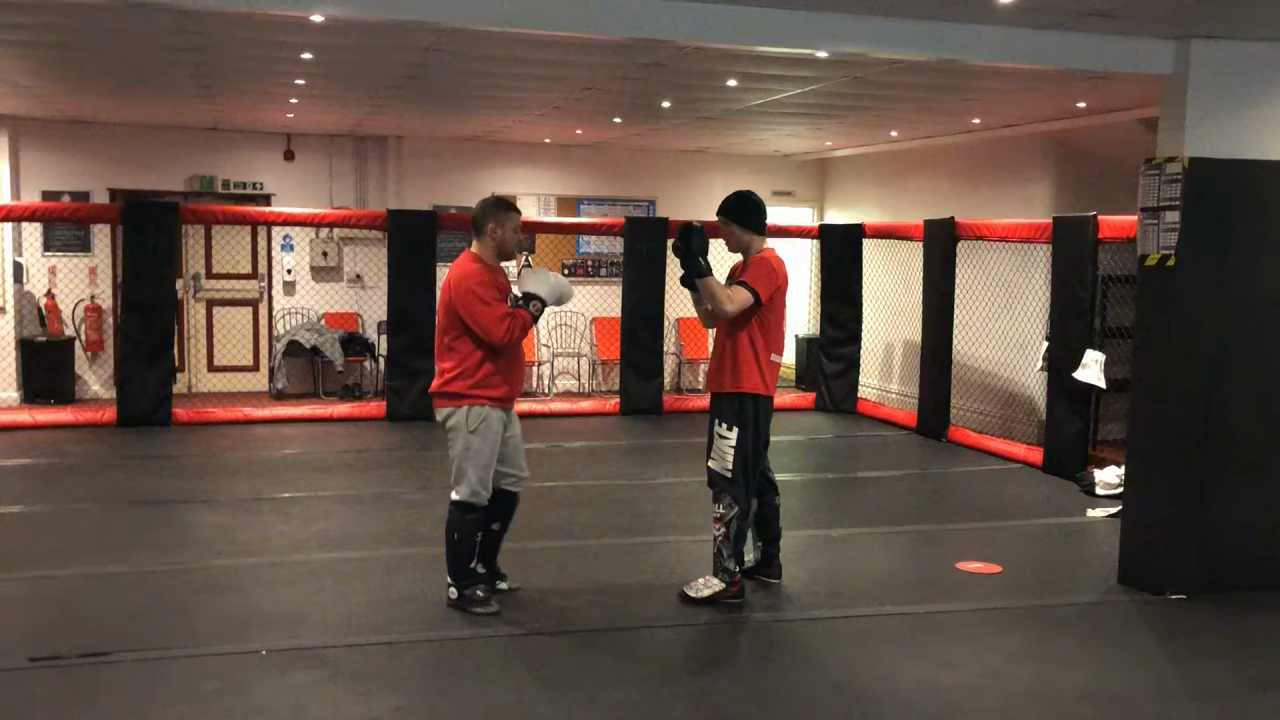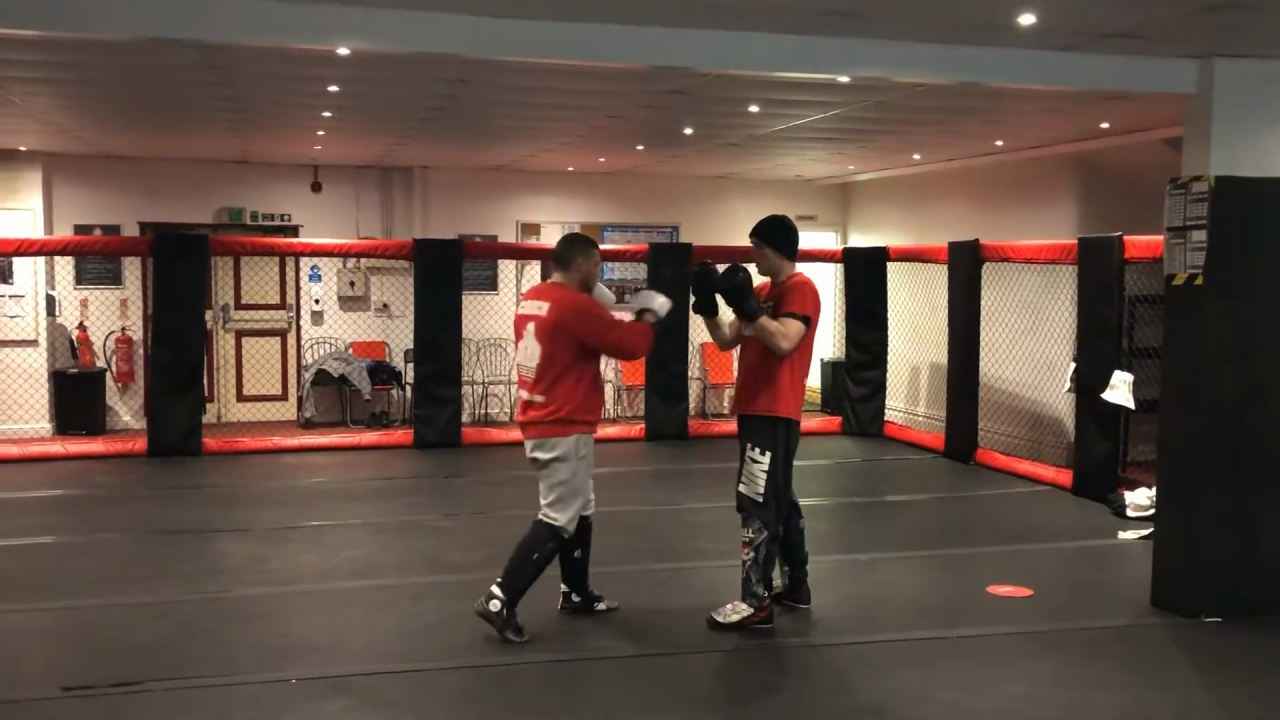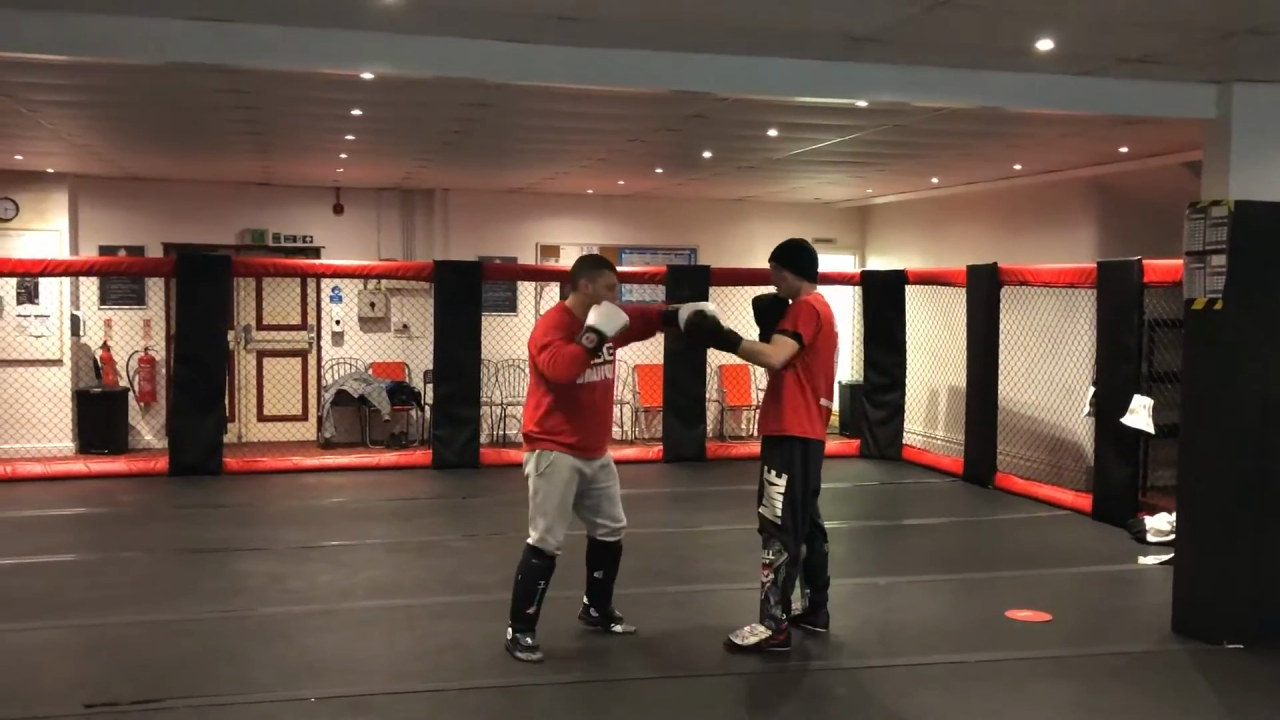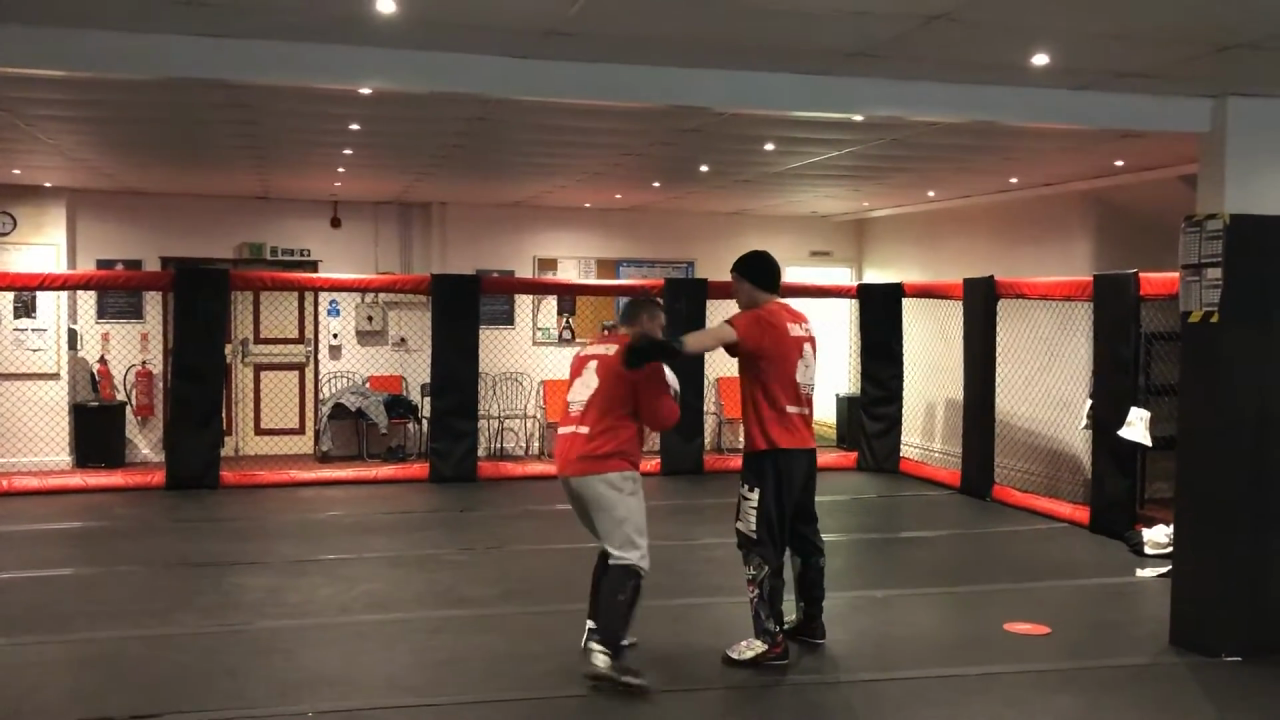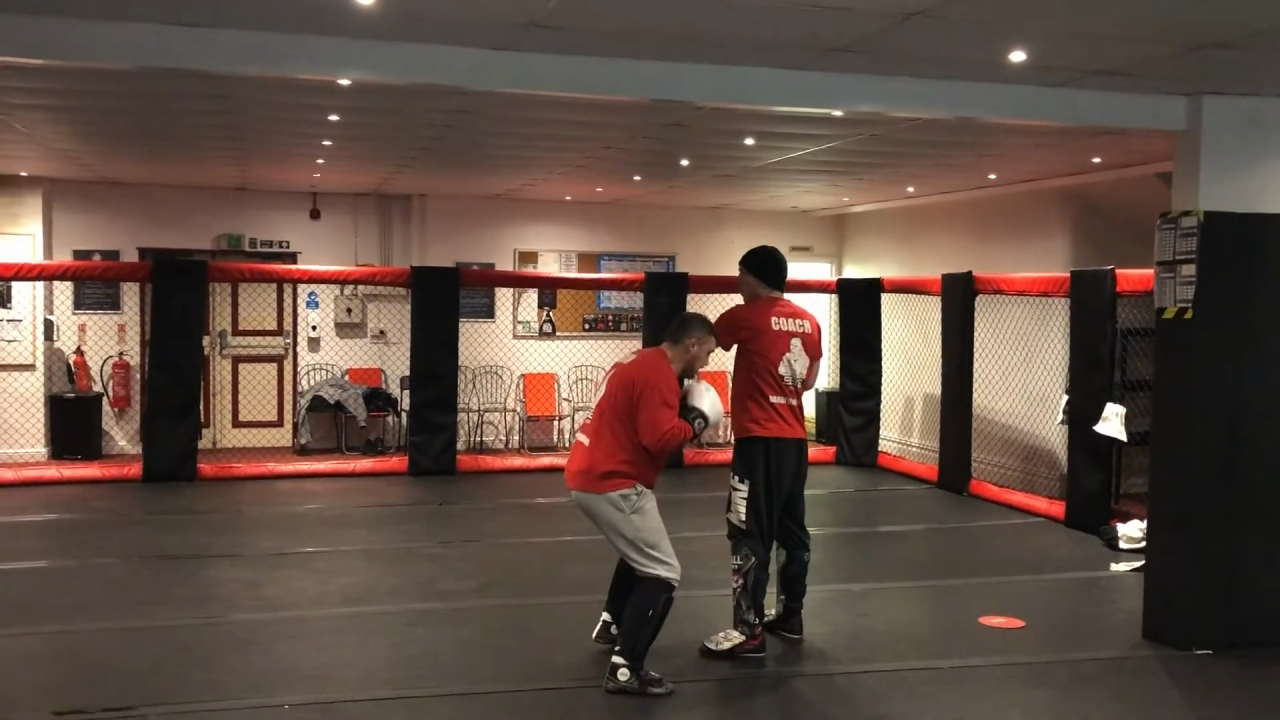
dt=1s
person 1, frame 1
left shoulder: (766, 264)
right shoulder: (743, 267)
left elbow: (728, 307)
right elbow: (712, 318)
left wrist: (699, 263)
right wrist: (692, 275)
left hip: (744, 390)
right hip: (741, 388)
left knee: (728, 480)
right knee: (755, 475)
left ankle: (728, 576)
right ankle: (768, 561)
person 1, frame 2
left shoulder: (801, 289)
right shoulder: (760, 292)
left elbow: (783, 341)
right elbow: (725, 341)
left wrist: (745, 306)
right wrist: (707, 304)
left hip: (774, 414)
right hip: (756, 410)
left knee: (758, 503)
right knee: (778, 499)
left ankle: (757, 602)
right ankle: (796, 585)
person 1, frame 3
left shoulder: (806, 307)
right shoulder: (815, 309)
left elbow: (774, 359)
left wrist: (723, 337)
right wrist: (767, 328)
left hip: (792, 434)
right hip: (803, 433)
left knee: (779, 526)
right knee: (805, 521)
left ankle: (773, 624)
right ankle: (815, 609)
person 1, frame 4
left shoulder: (759, 319)
right shoulder: (801, 323)
left elbow: (721, 334)
left wrist: (671, 347)
left hip: (771, 448)
right hip: (802, 446)
left knee: (760, 542)
right knee: (804, 533)
left ankle: (770, 639)
right ankle: (811, 620)
person 1, frame 5
left shoulder: (745, 317)
right shoulder: (808, 321)
left hip: (760, 440)
right hip: (794, 439)
left knee: (749, 534)
right knee: (792, 529)
left ankle: (748, 630)
right ankle: (790, 615)
person 2, frame 1
left shoulder: (490, 271)
right shoulder: (468, 277)
right elbow: (502, 332)
left wrist: (531, 299)
right wrist: (535, 301)
left hip: (496, 401)
right hip: (471, 404)
left knee: (510, 482)
right knee: (471, 496)
left ankle: (484, 565)
right ankle: (460, 586)
person 2, frame 2
left shoulder: (531, 299)
right shoulder: (575, 305)
right elbow: (632, 344)
right wrist: (649, 314)
left hip: (545, 423)
right hip: (565, 430)
left knee: (578, 511)
right knee: (558, 520)
left ankle: (576, 593)
right ankle: (500, 600)
person 2, frame 3
left shoulder: (603, 320)
right shoulder: (551, 324)
left elbow: (644, 318)
right elbow: (559, 369)
left wrist: (681, 314)
right wrist: (593, 335)
left hip: (595, 452)
right hip: (555, 452)
left knee: (609, 531)
right knee: (545, 543)
left ankle: (596, 609)
right ankle: (519, 629)
person 2, frame 4
left shoulder: (587, 351)
right elbow: (664, 419)
right wrist: (669, 393)
left hip: (571, 463)
right hip: (607, 469)
left knee: (614, 548)
right knee: (631, 559)
left ankle: (598, 630)
right ankle: (604, 653)
person 2, frame 5
left shoulder: (641, 362)
right shoulder: (658, 374)
right elbow: (660, 437)
left wrist: (680, 407)
right wrist: (697, 421)
left hip: (588, 474)
right hip: (611, 484)
left knee: (640, 552)
right knee: (662, 574)
left ankle: (611, 624)
right ankle: (625, 670)
